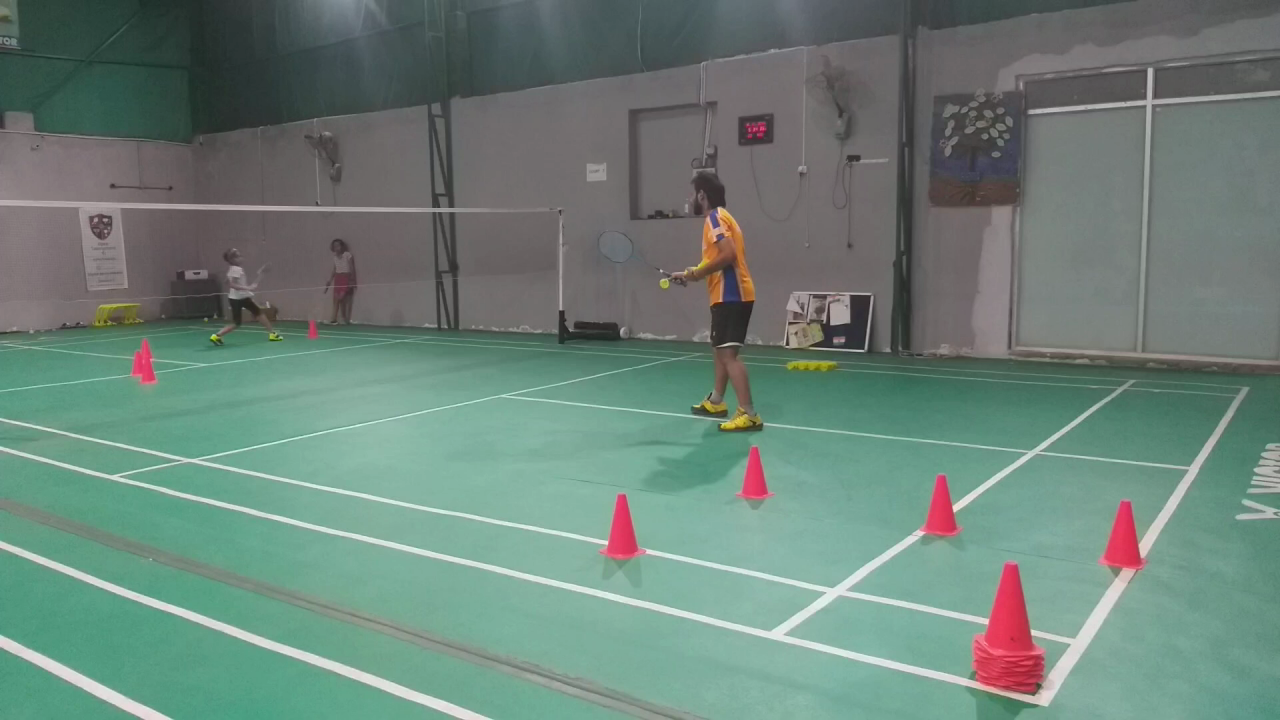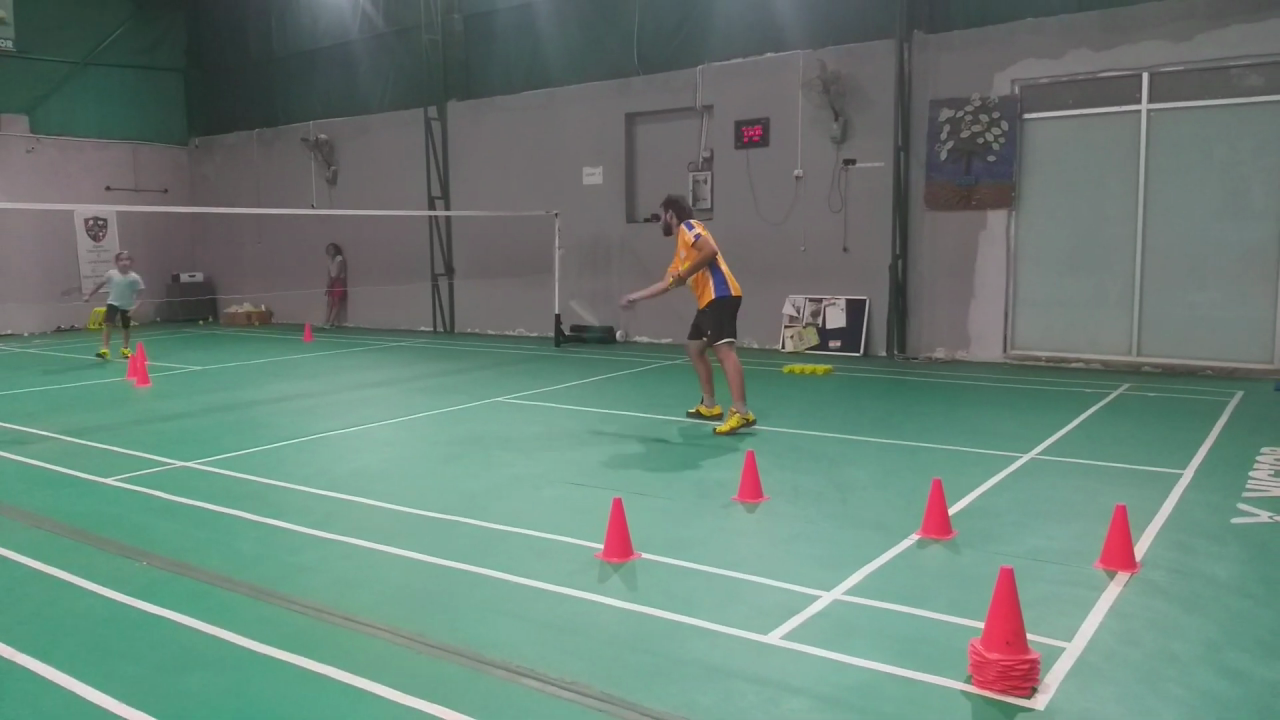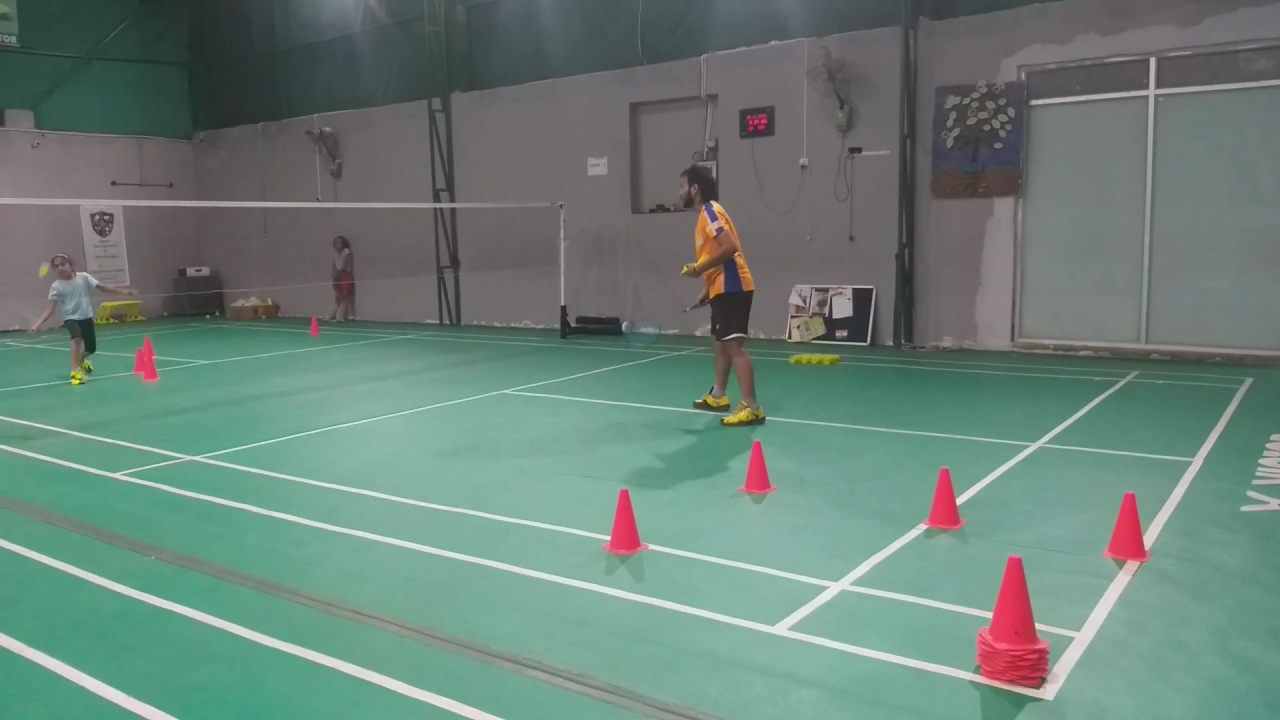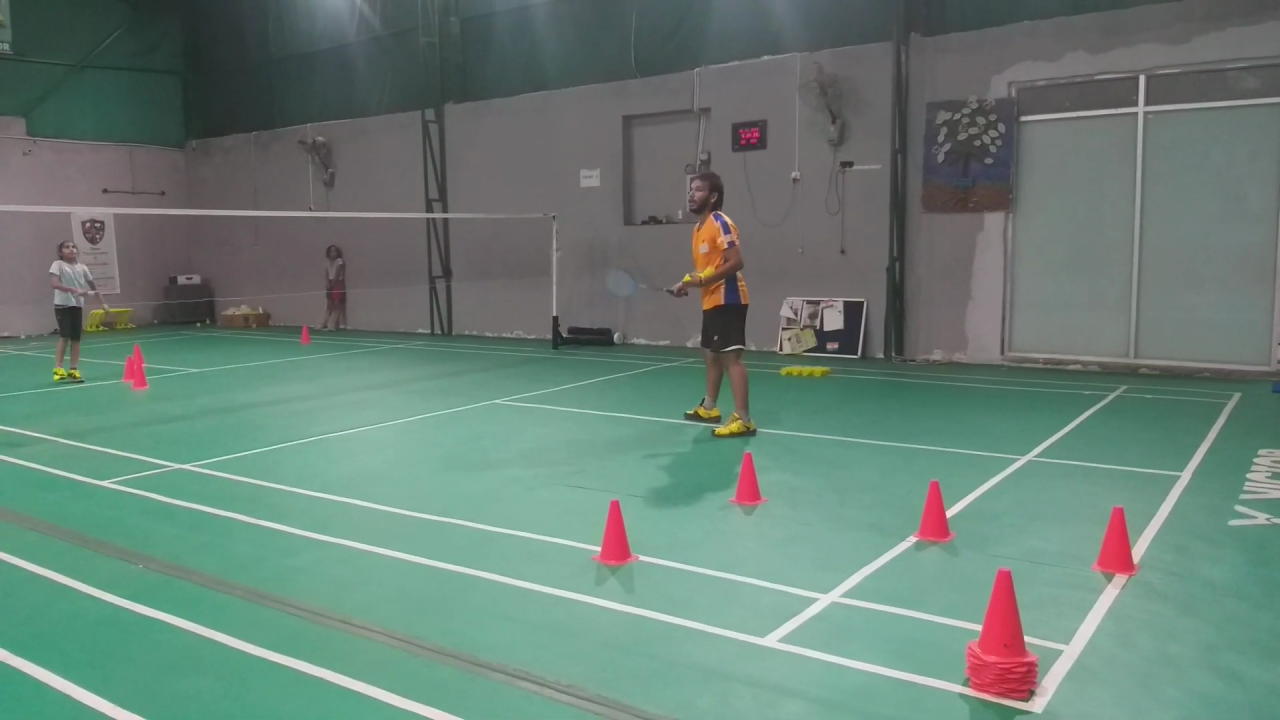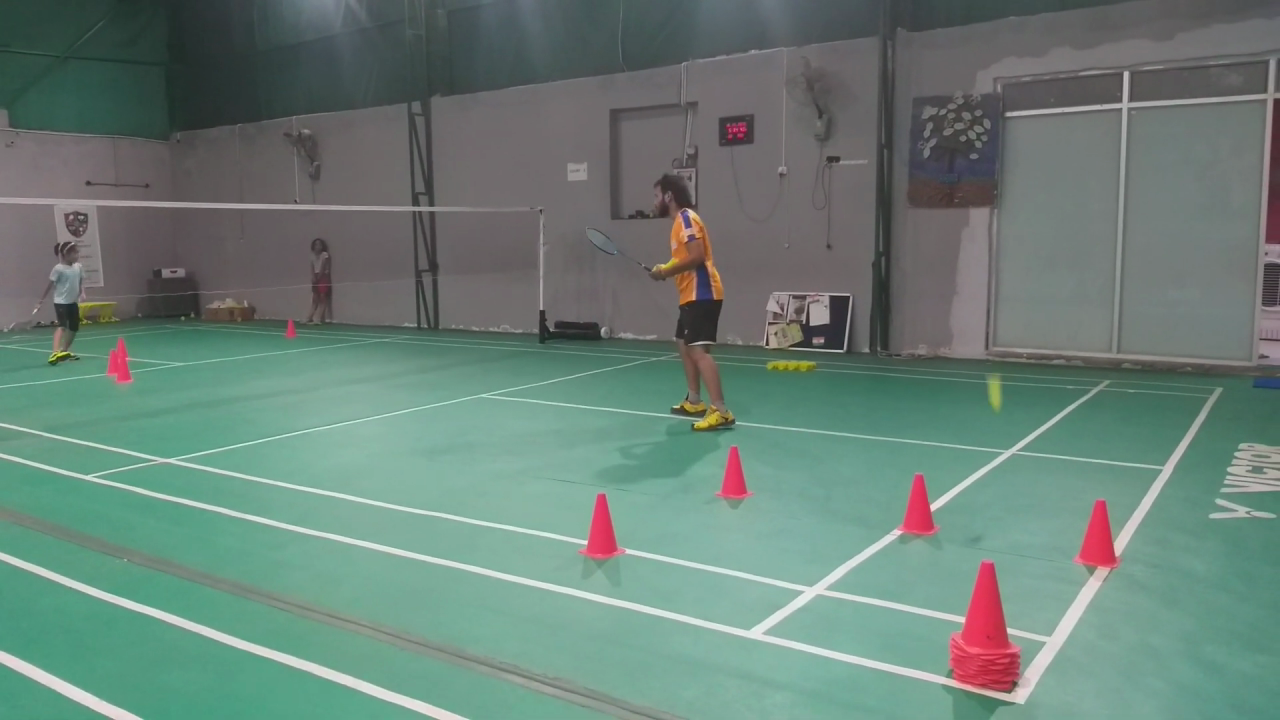
dt=1s
person 1, frame 1
left shoulder: (715, 218)
right shoulder: (719, 218)
left elbow: (728, 255)
left wrist: (698, 272)
right wrist: (690, 274)
left hip: (730, 297)
right hip: (728, 296)
left knee: (729, 354)
right knee: (720, 351)
left ankle: (749, 415)
right ankle: (715, 402)
person 1, frame 2
left shoulder: (689, 227)
right shoulder: (681, 246)
left elbow: (711, 251)
right elbow: (667, 284)
left wrist: (684, 274)
right wrist: (636, 297)
left hip: (721, 296)
right hip: (708, 301)
left knee: (724, 351)
right knee: (695, 349)
left ankle: (742, 412)
right ankle: (710, 405)
person 1, frame 3
left shoulder: (711, 211)
right shoulder: (706, 214)
left elbow: (729, 248)
left wrist: (698, 268)
right wrist: (707, 289)
left hip: (731, 288)
right hip: (723, 289)
left knee: (734, 345)
right knee: (721, 344)
left ankle: (751, 408)
right ankle: (718, 397)
person 1, frame 4
left shoulder: (721, 223)
right shoulder: (699, 227)
left elbow: (736, 262)
left wrist: (703, 280)
right wrist: (687, 283)
left hip: (727, 301)
right hip: (711, 302)
left knee: (731, 357)
right knee: (711, 355)
left ankle: (743, 419)
right ankle: (709, 408)
person 1, frame 5
left shoulder: (686, 218)
right shoulder: (681, 221)
left elbow: (697, 257)
left wrist: (665, 270)
right wrist: (666, 271)
left hip: (701, 294)
right hip: (693, 294)
left knee: (699, 350)
right knee: (685, 346)
left ankle: (720, 410)
right ankle: (694, 402)
